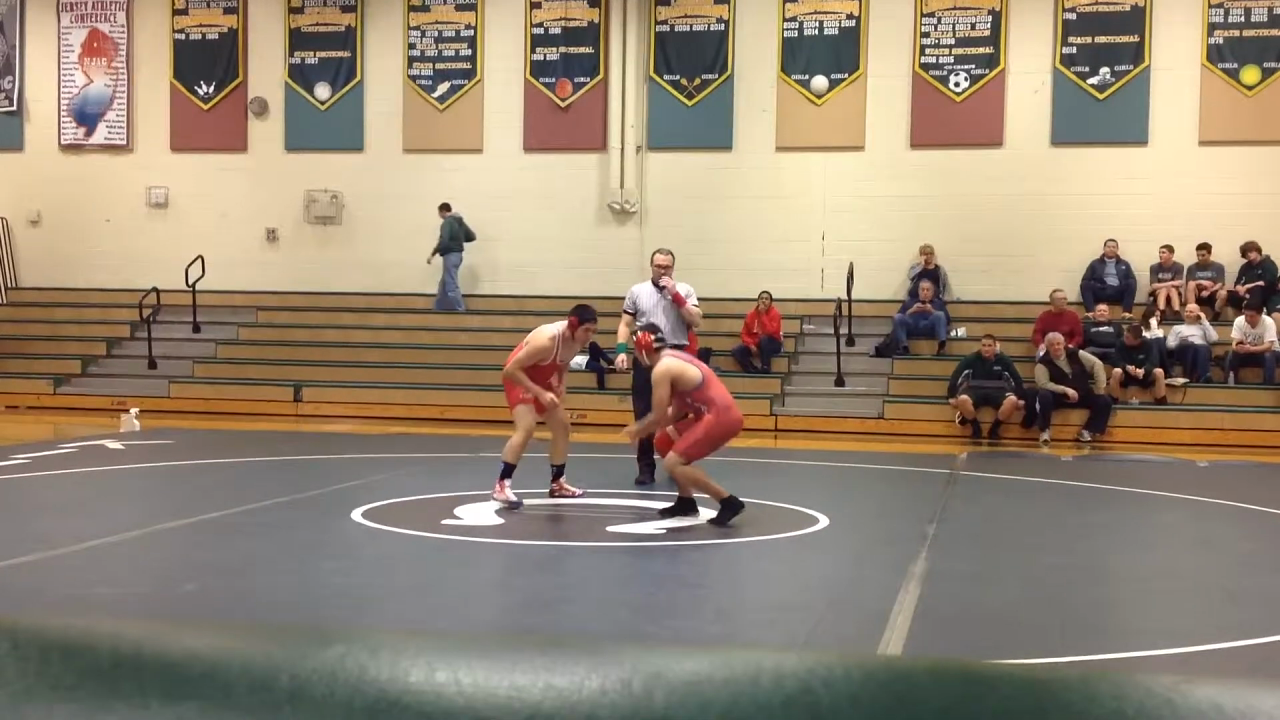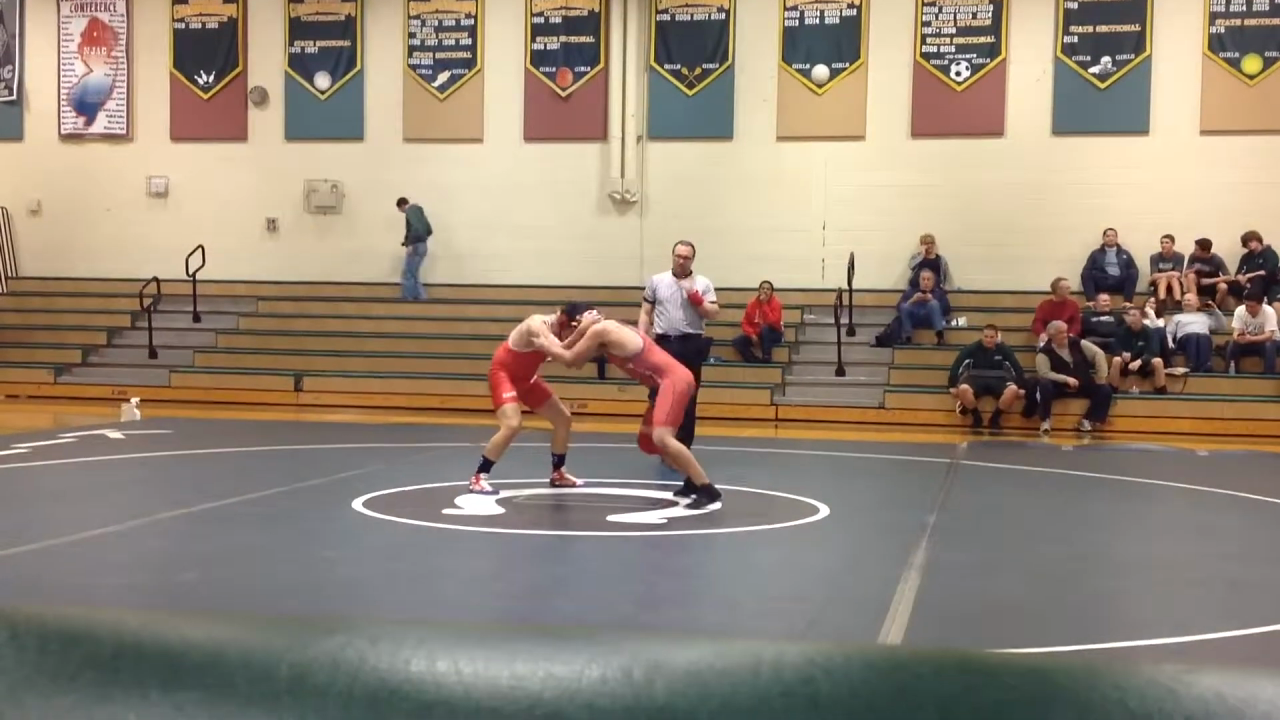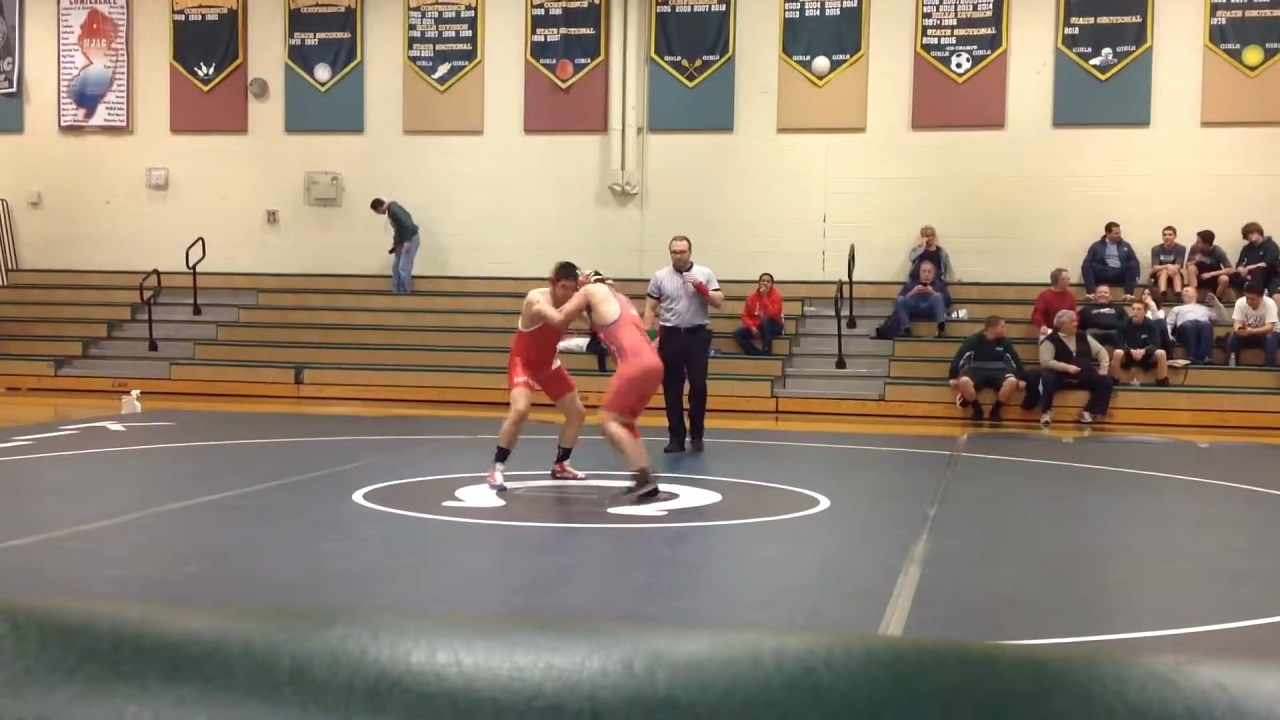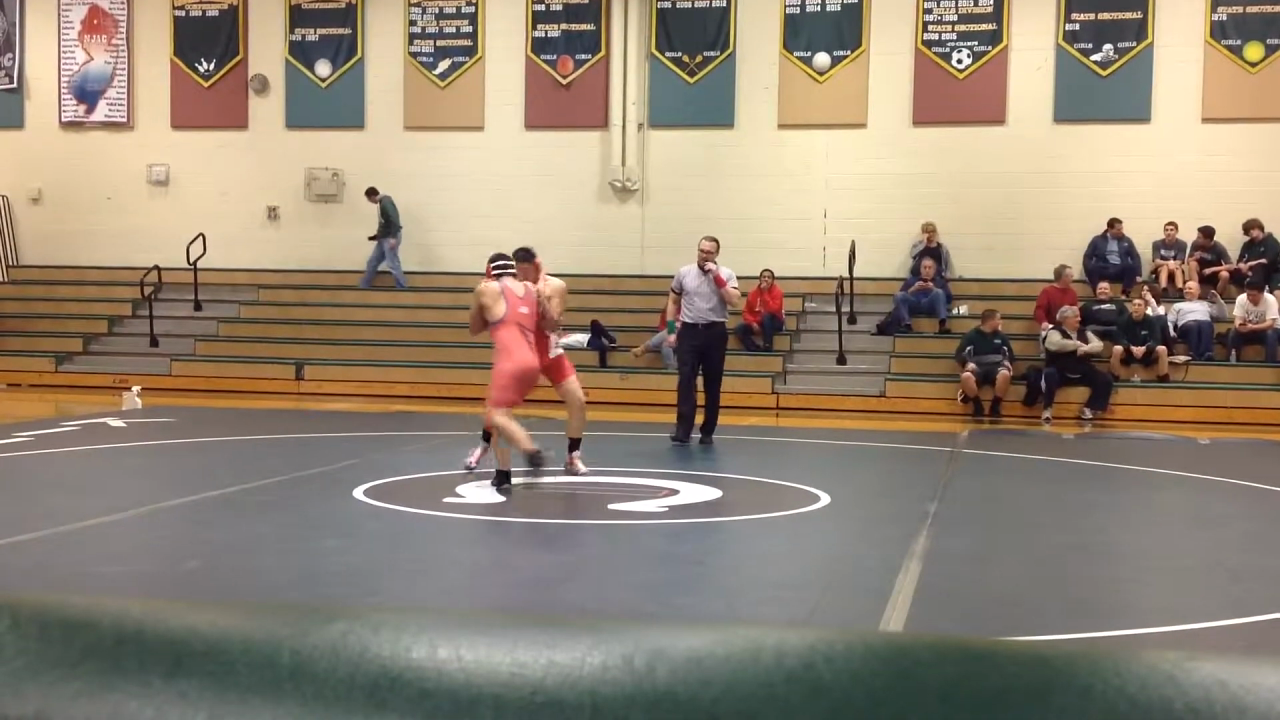
dt=0.7s
person 1, frame 1
left shoulder: (684, 290)
right shoulder: (637, 291)
left elbow: (696, 321)
right elbow: (625, 324)
left wrist: (676, 295)
right wrist: (621, 350)
right knee: (644, 414)
right ankle: (646, 469)
person 1, frame 2
left shoulder: (703, 283)
right shoulder: (656, 281)
left elbow: (713, 314)
right elbow: (645, 314)
left wrist: (694, 295)
left hip: (690, 345)
right hip: (662, 343)
left knee: (687, 399)
right knee: (659, 395)
left ankle: (683, 448)
person 1, frame 3
left shoulder: (704, 274)
right shoulder: (660, 277)
left elbow: (719, 303)
right elbow: (650, 310)
left wrist: (699, 285)
left hip: (697, 336)
right hip: (671, 336)
left knee: (698, 386)
right knee: (672, 389)
left ankle: (697, 435)
right ankle: (676, 438)
person 1, frame 4
left shoulder: (726, 274)
right shoulder: (683, 273)
left elbow: (734, 301)
right elbow: (673, 302)
left wrist: (717, 277)
right wrist: (671, 330)
left hip: (715, 333)
right hip: (689, 332)
left knee: (712, 385)
right knee: (686, 380)
left ankle: (707, 432)
right ankle: (683, 430)
person 2, frame 1
left shoulder: (662, 369)
right shoulder: (675, 358)
left elbow: (659, 417)
right elbow: (679, 409)
left wrist: (638, 429)
right wrist: (645, 428)
left hip: (720, 417)
right hip: (718, 413)
left knee: (673, 463)
right knee: (665, 440)
left ankle: (729, 503)
right ankle: (686, 502)
person 2, frame 2
left shoulder: (599, 330)
right shoulder: (608, 330)
left elbow: (570, 360)
right elbow: (578, 362)
left hip: (675, 381)
right hip: (668, 382)
left knee: (661, 438)
right knee: (646, 440)
left ankle: (708, 490)
right ankle: (692, 481)
person 2, frame 3
left shoulder: (593, 291)
right shoulder: (619, 299)
left elbow: (559, 321)
left wrist: (543, 309)
left hip: (635, 365)
right hip: (653, 365)
left knee: (608, 421)
right knee: (625, 425)
left ankle: (641, 473)
right ankle: (648, 483)
person 2, frame 4
left shoulder: (485, 289)
right shoulder: (531, 290)
left elbow: (474, 329)
left hip: (510, 362)
right hip: (532, 362)
left knee: (496, 415)
right knee: (500, 414)
left ankle: (532, 452)
right ankle: (503, 473)
person 3, frame 1
left shoulder: (578, 338)
right shoulder: (547, 340)
right elbow: (511, 369)
left wrist: (560, 383)
right wrist: (540, 393)
left hip: (540, 380)
right hip: (517, 377)
left knee: (562, 427)
right knee: (526, 426)
left ankle: (557, 483)
right ankle: (502, 485)
person 3, frame 2
left shoulder: (557, 328)
right shoulder: (538, 326)
right wrist: (583, 330)
left hip: (526, 377)
right hip: (503, 374)
left knee: (563, 418)
right knee: (512, 426)
left ankle: (558, 473)
right ankle: (479, 477)
person 3, frame 3
left shoulder: (569, 302)
right shoulder: (536, 298)
right wrist: (577, 295)
left hip: (549, 363)
right hip: (523, 361)
left knee: (577, 413)
right knee: (519, 411)
left ankle: (560, 465)
right ankle: (497, 469)
person 3, frame 4
left shoulder: (556, 286)
left elbow: (552, 325)
left wrist: (543, 299)
left hip: (551, 353)
left knee: (578, 401)
left ankle: (573, 457)
right ankle: (484, 446)
